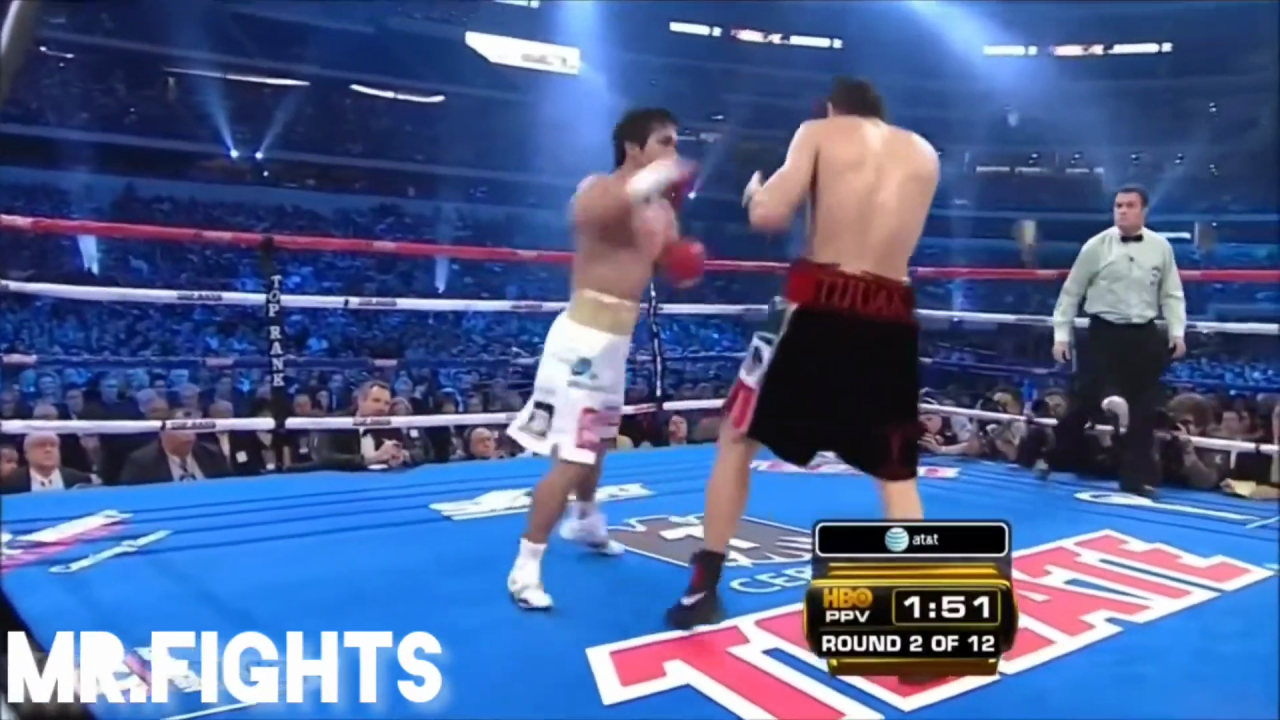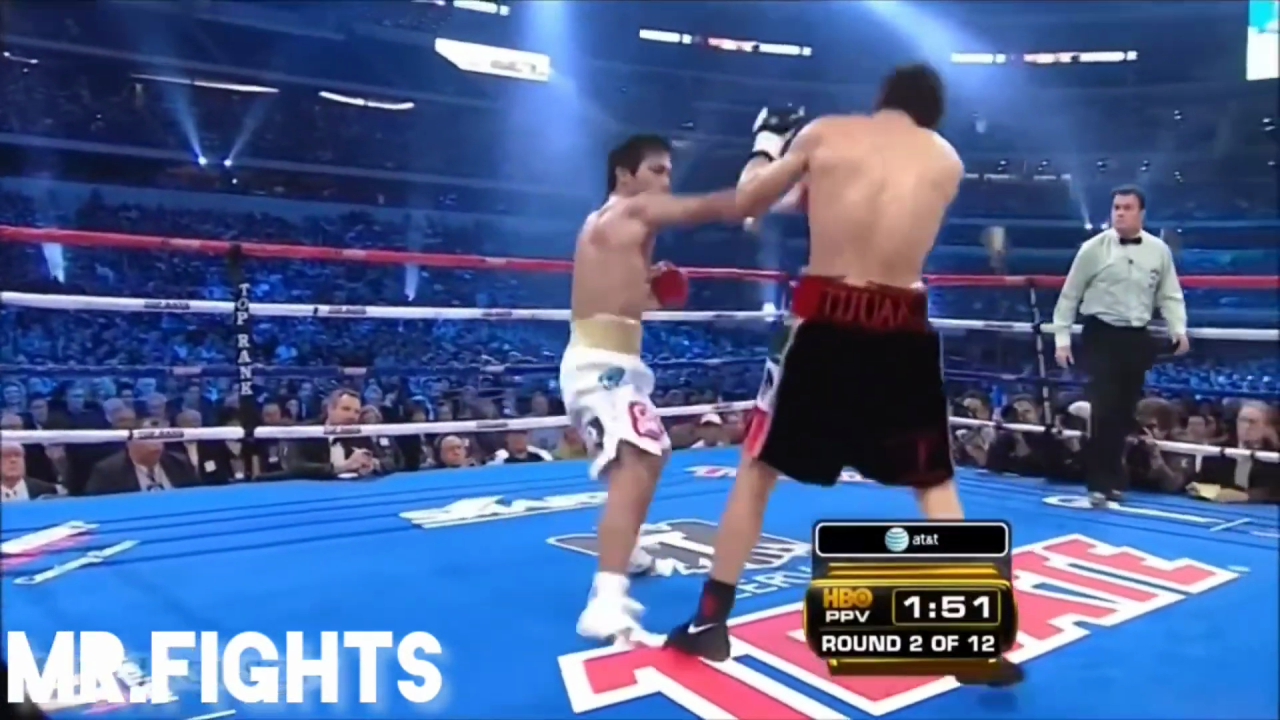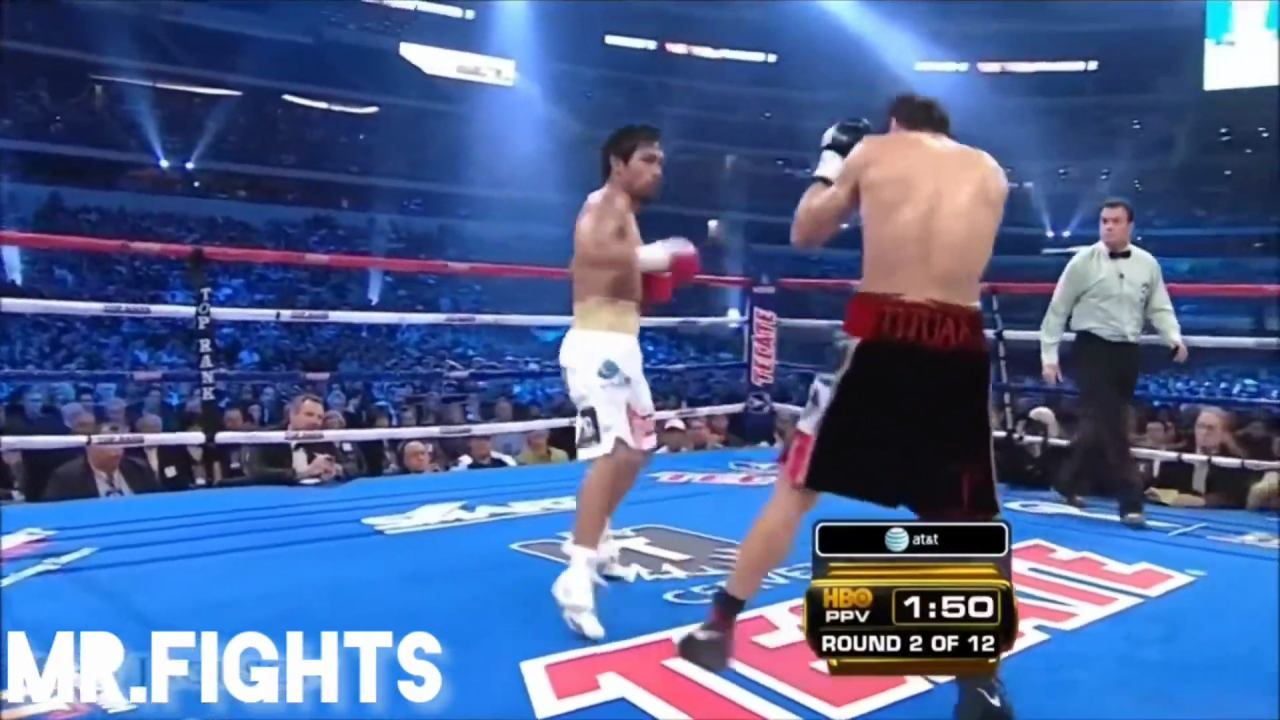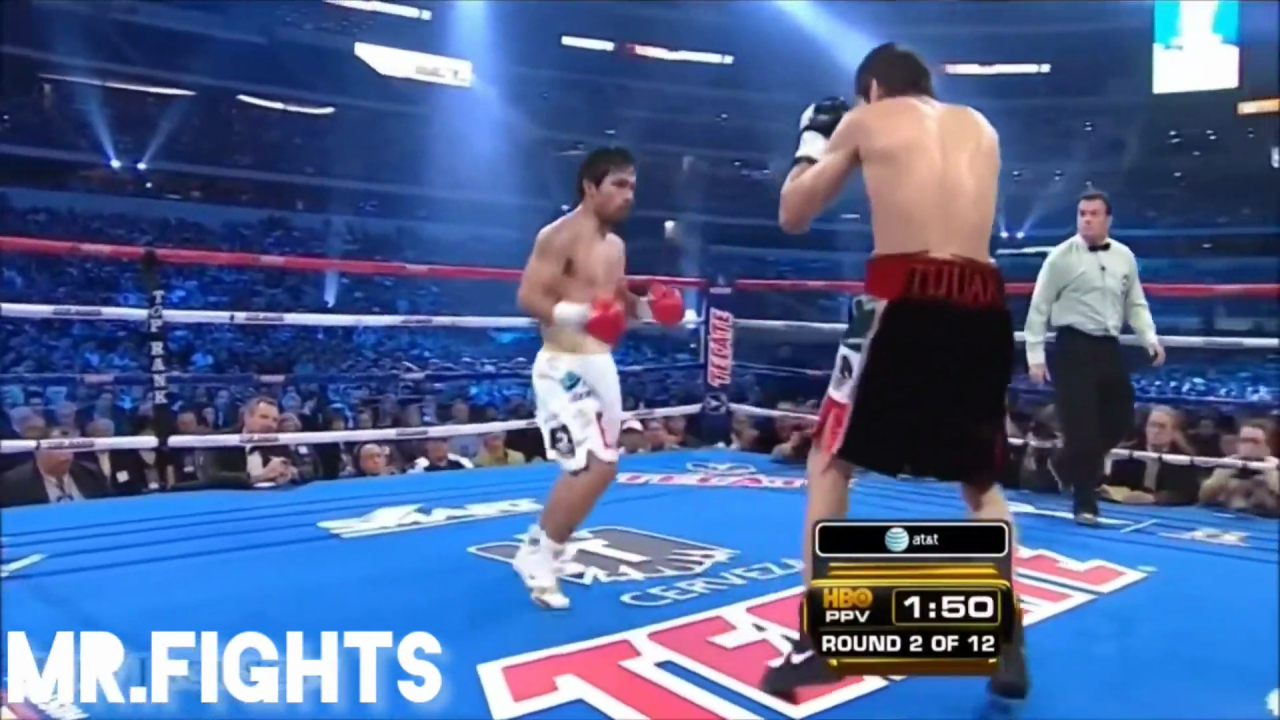
dt=0.2s
person 1, frame 1
left shoulder: (818, 134)
right shoulder: (925, 156)
left elbow: (768, 216)
left wrist: (760, 186)
left hip: (816, 305)
right hip: (890, 319)
left knee: (738, 440)
right knee: (898, 478)
left ankle: (704, 587)
person 1, frame 2
left shoulder: (826, 133)
right shoulder: (947, 160)
left elbow: (747, 202)
left wrist: (767, 141)
left hip: (825, 322)
right hip: (903, 328)
left knee: (757, 469)
right knee: (935, 489)
left ankle: (712, 620)
person 1, frame 3
left shoulder: (872, 155)
right shoulder: (991, 172)
left elbow: (805, 234)
left wrist: (834, 162)
left hip: (881, 340)
right hip: (960, 349)
left knee: (797, 486)
right knee: (969, 518)
left ankle: (720, 629)
person 1, frame 4
left shoulder: (864, 121)
right shoulder: (981, 128)
left elbow: (793, 214)
left wrist: (813, 140)
left hip: (901, 304)
right hip: (976, 308)
left knee: (829, 467)
right knee: (981, 488)
left ankle: (818, 643)
right ankle: (1008, 655)
person 2, frame 1
left shoulder: (662, 211)
right shoulder: (601, 190)
left elbow: (673, 269)
right elbow: (588, 219)
left wrist: (684, 260)
right wrist: (655, 179)
left hip: (617, 343)
right hip: (582, 343)
left knee: (595, 445)
right knee: (571, 458)
left ankle: (585, 523)
right ankle: (526, 567)
person 2, frame 2
left shoulder: (611, 222)
right shoulder: (634, 209)
right elbow: (710, 207)
left wrist: (655, 287)
left hip: (621, 363)
right hip: (599, 364)
left knee: (649, 458)
right knee: (636, 465)
left ankle: (625, 551)
right ankle: (605, 606)
person 2, frame 3
left shoulder: (620, 212)
right shoulder: (605, 204)
right elbow: (592, 253)
left wrist: (655, 281)
right wrist: (659, 255)
left hip: (621, 348)
right hip: (597, 349)
left knee: (632, 456)
right knee: (620, 456)
left ankle: (594, 547)
right ankle: (578, 578)
person 2, frame 4
left shoulder: (615, 245)
right shoulder: (561, 235)
right elbow: (529, 296)
left wrist: (648, 308)
right wrist: (576, 317)
left hip: (598, 366)
right hip: (565, 367)
left knee: (587, 469)
right knee: (596, 467)
left ankle: (536, 549)
right ankle: (543, 563)
person 3, frame 1
left shoulder: (1161, 247)
right shoulder: (1097, 247)
left elbow: (1172, 294)
right elbow: (1071, 292)
left wrist: (1177, 331)
right wrist: (1061, 335)
left hip: (1143, 335)
right hip: (1104, 333)
left knee: (1145, 408)
right knee: (1084, 401)
left ankle: (1136, 476)
person 3, frame 2
left shoulder: (1159, 250)
right shoulder: (1094, 248)
left elbow: (1169, 296)
right elbow: (1069, 296)
left wrist: (1179, 329)
right wrist: (1062, 339)
left hip: (1137, 338)
right hip: (1101, 335)
left knee: (1122, 412)
right knee: (1105, 408)
left ankle: (1105, 479)
right ankle: (1098, 483)
person 3, frame 3
left shoulder: (1148, 264)
right shoulder: (1083, 262)
left elbow: (1159, 309)
right elbow: (1057, 311)
left wrist: (1174, 338)
right wrist: (1049, 356)
left hip: (1127, 352)
right hip: (1092, 350)
left knee: (1100, 426)
right knee: (1110, 426)
left ankle: (1069, 481)
right ankle: (1130, 503)
person 3, frame 4
left shoulder: (1124, 257)
right shoulder: (1061, 257)
left elbow: (1135, 304)
right elbow: (1039, 310)
left wrist: (1149, 338)
right wrist: (1036, 357)
left hip: (1110, 347)
right hip: (1075, 347)
left knee: (1119, 421)
right knee: (1081, 426)
left ankle: (1068, 467)
right ankle: (1084, 503)
